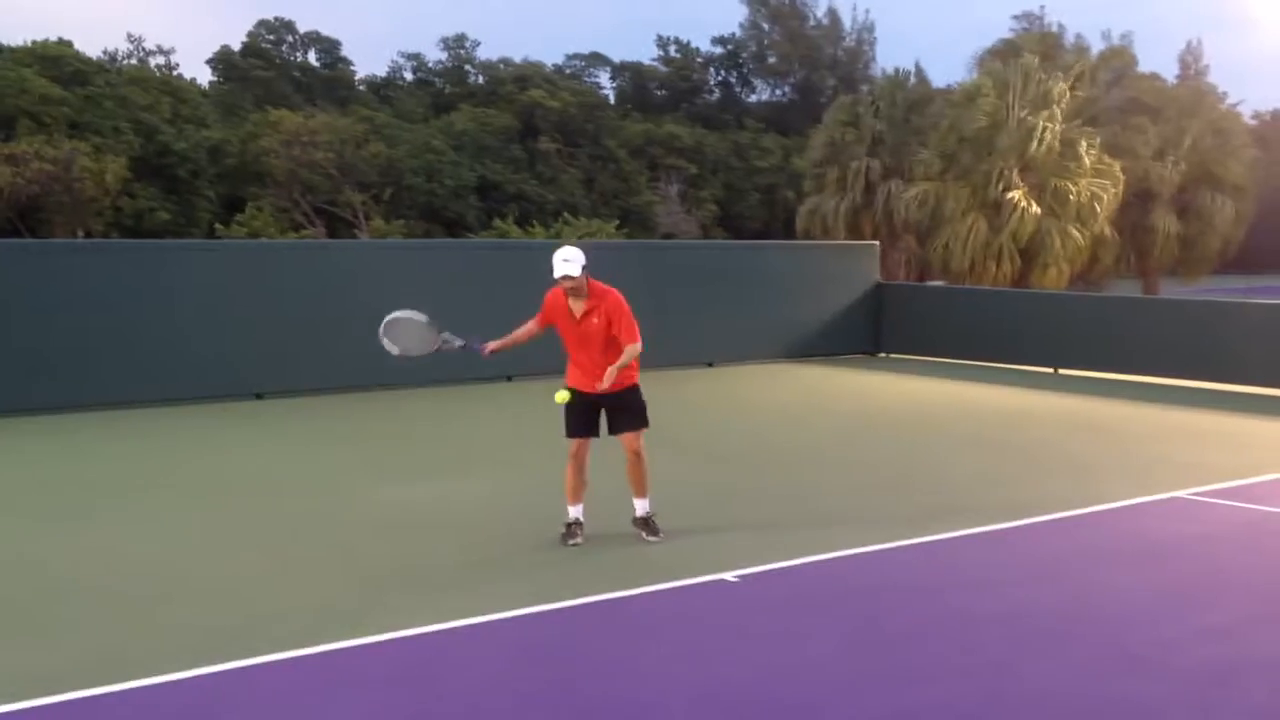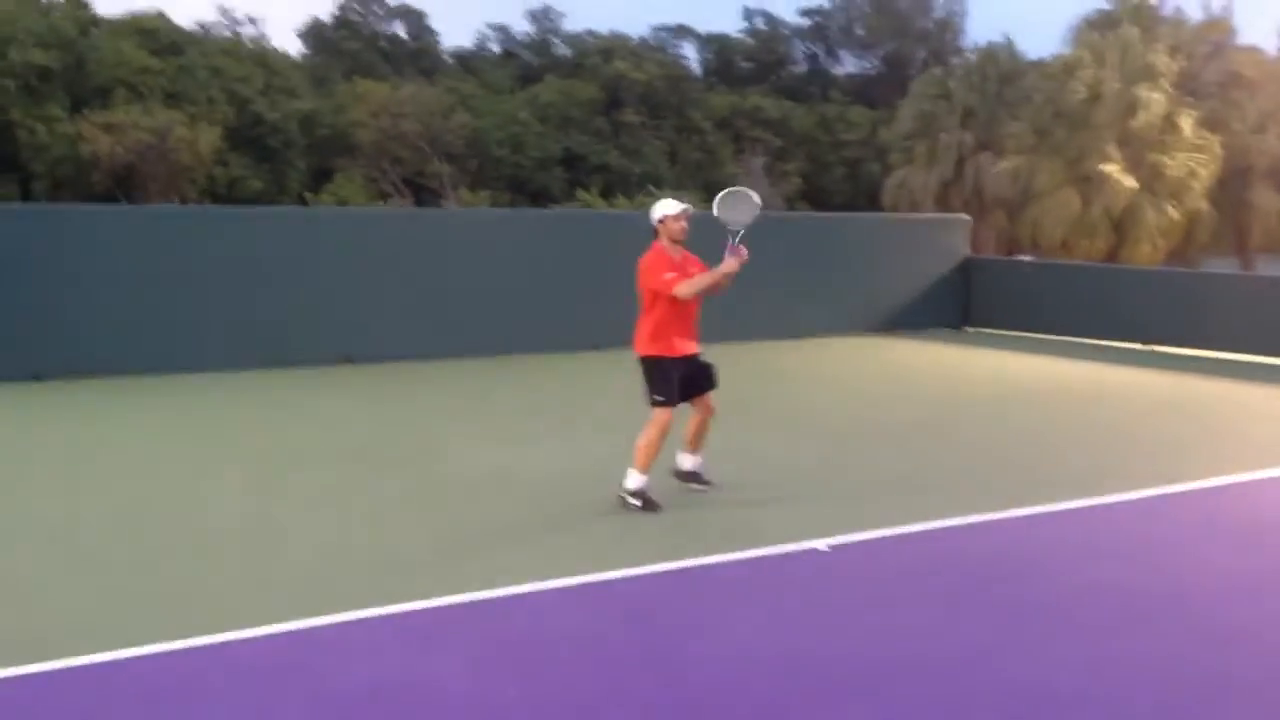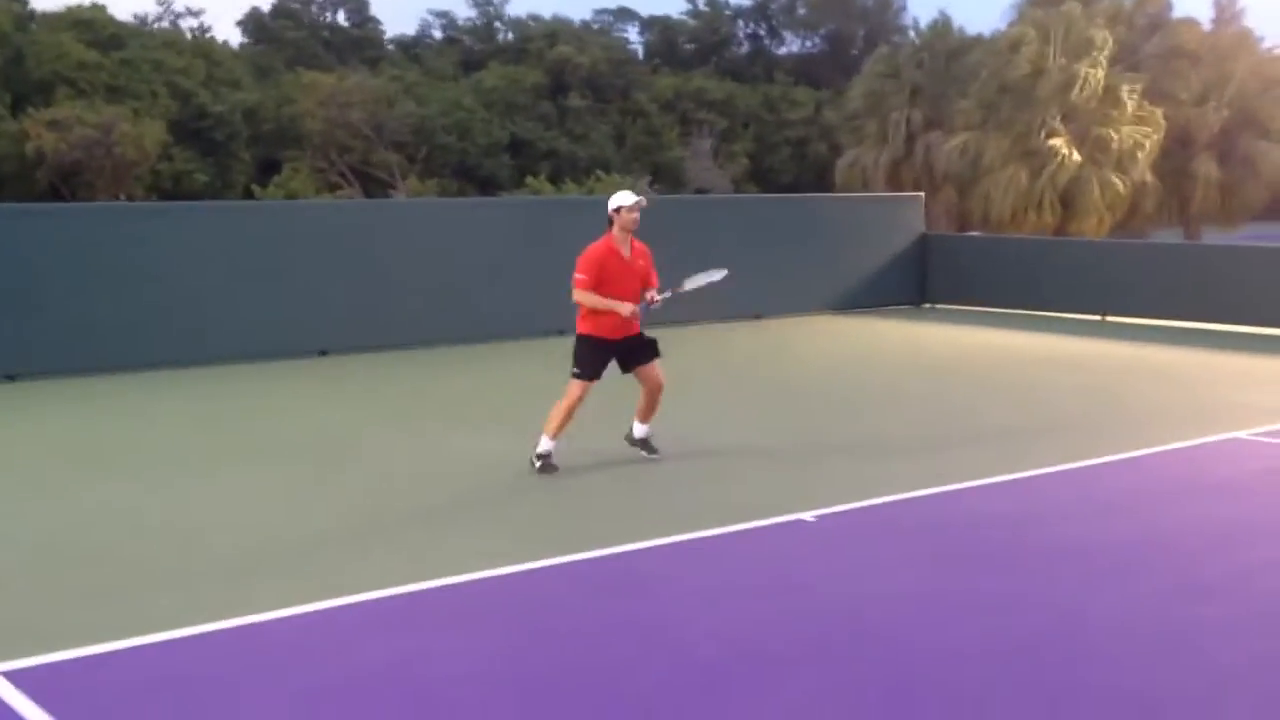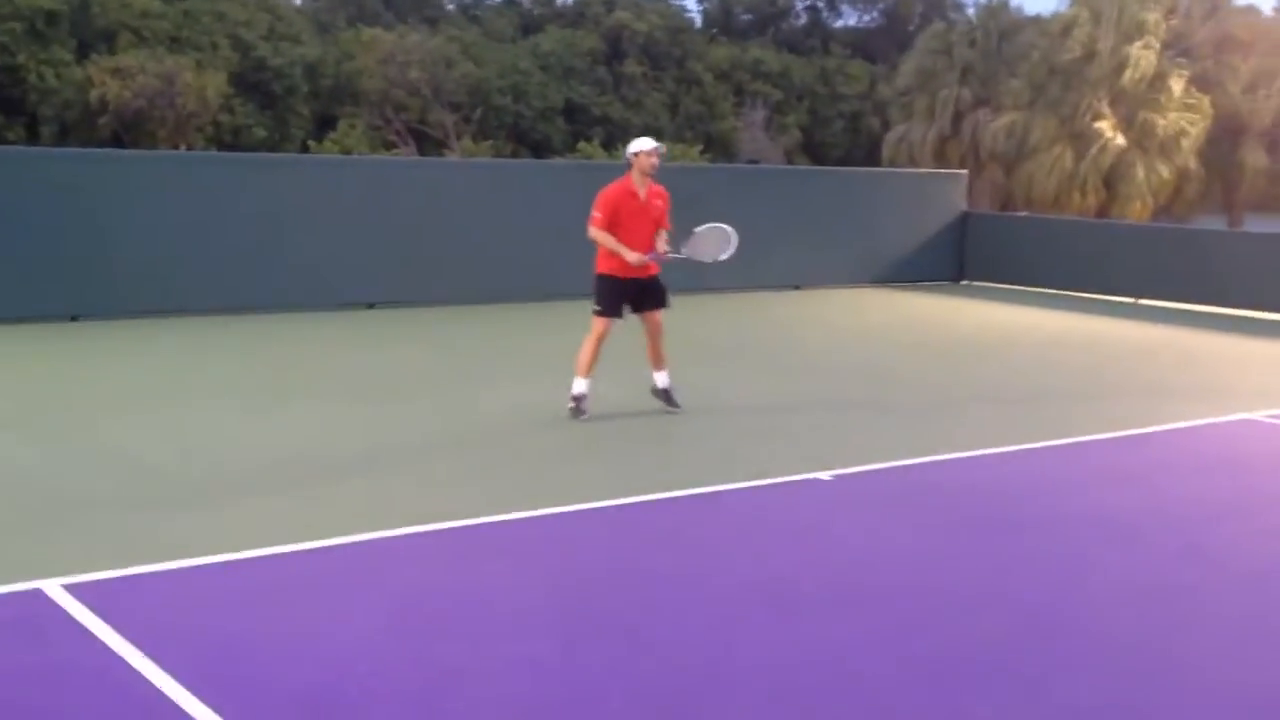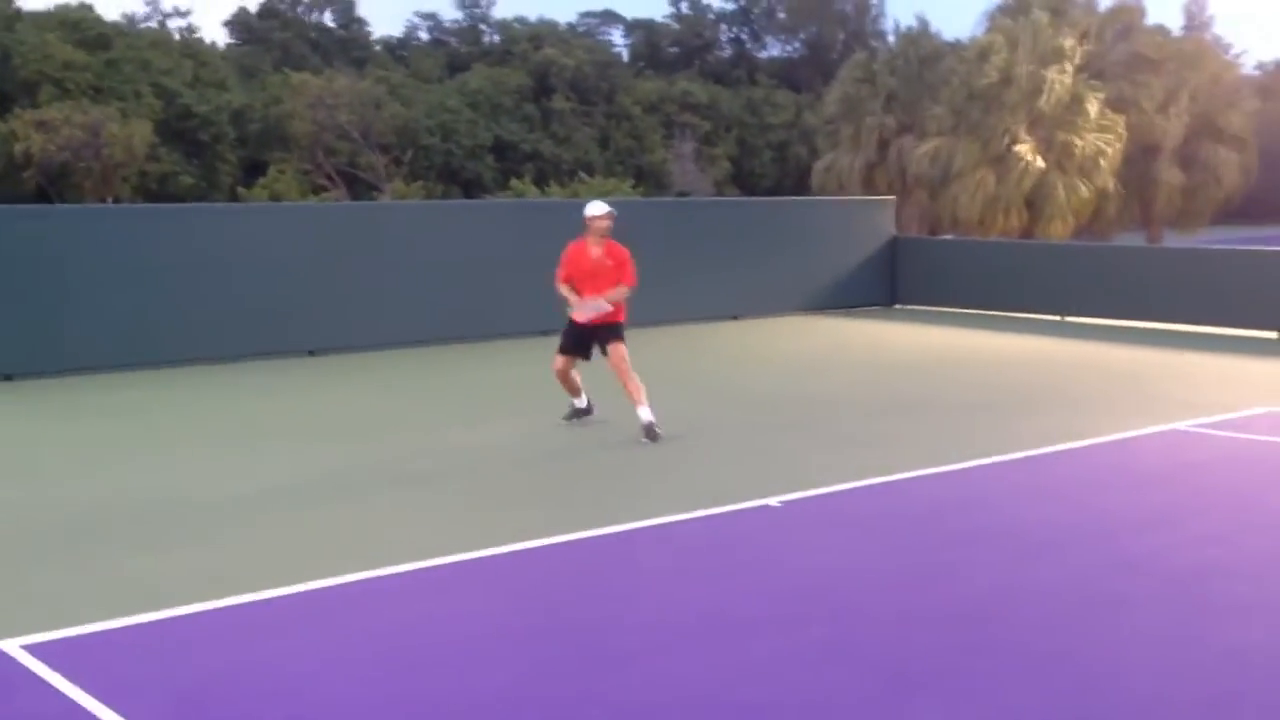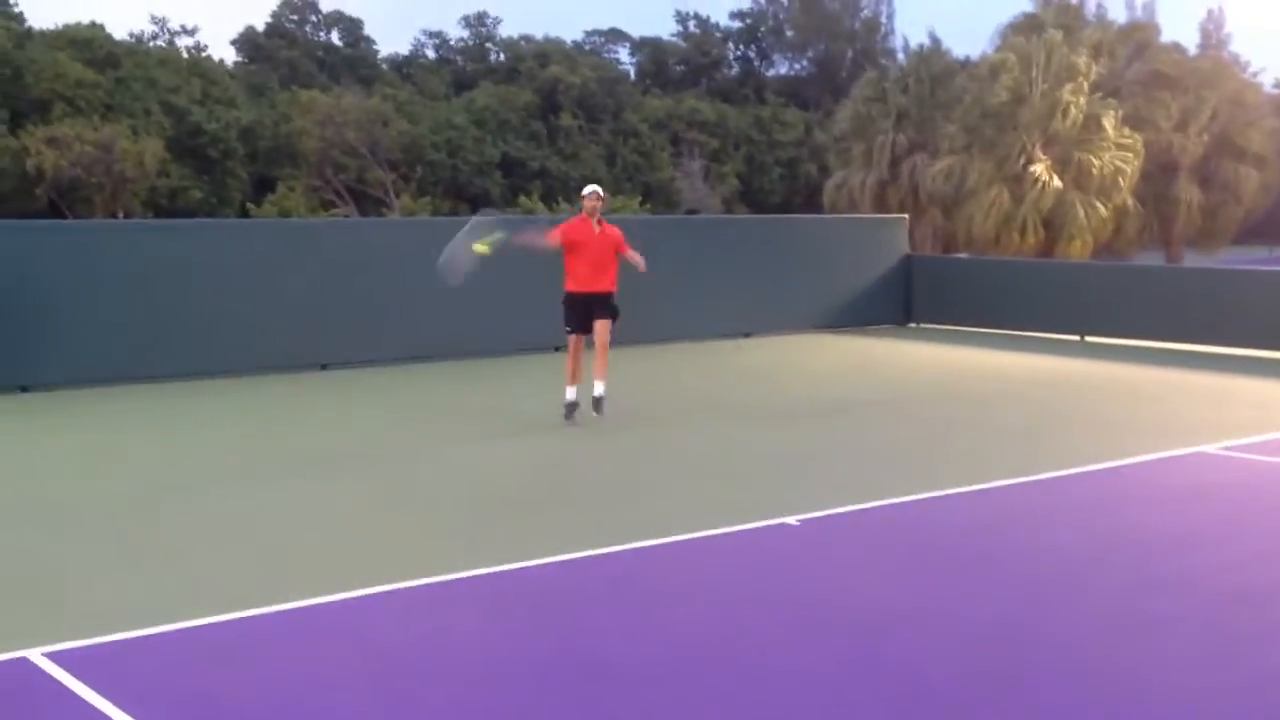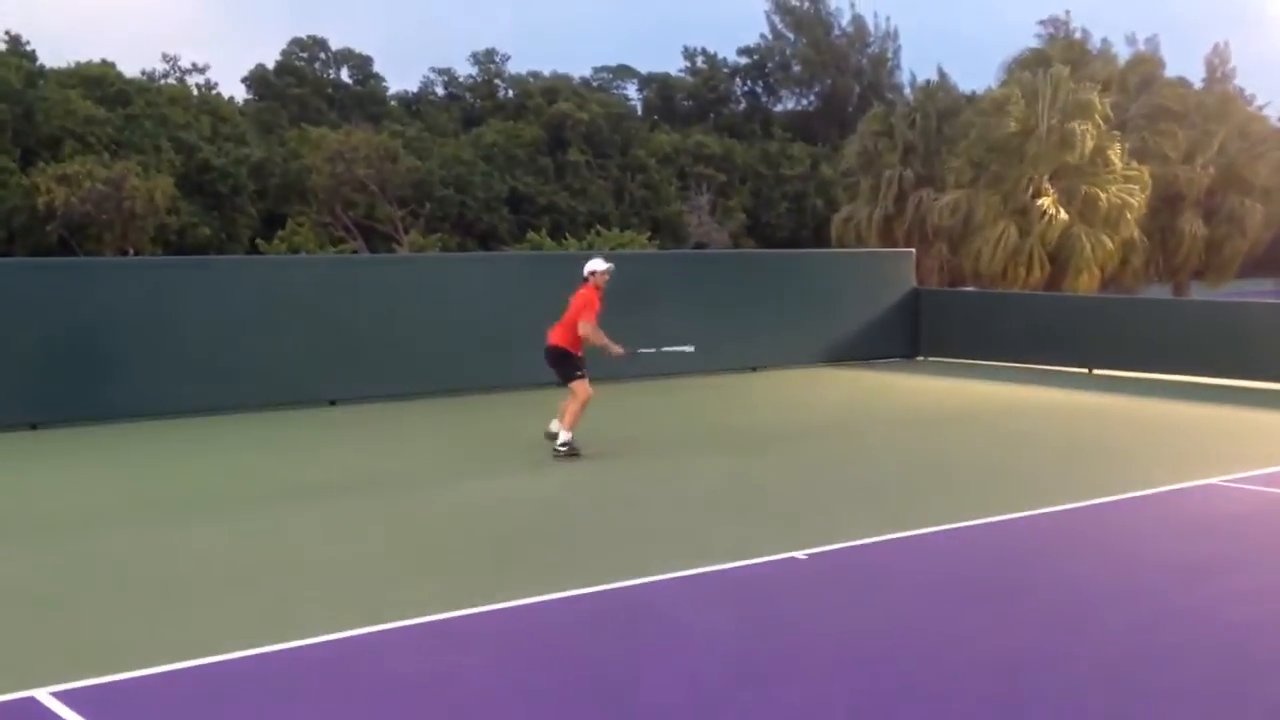
dt=0.7s
person 1, frame 1
left shoulder: (610, 299)
right shoulder: (553, 300)
left elbow: (634, 344)
right elbow: (538, 323)
left wrist: (616, 368)
right wrist: (504, 342)
left hip: (620, 384)
right hip: (580, 387)
left knee: (634, 448)
right knee: (576, 452)
left ankle: (643, 514)
right ankle: (574, 519)
person 1, frame 2
left shoulder: (689, 259)
right shoulder: (653, 261)
left elbow: (713, 285)
right elbow: (684, 290)
left wrist: (729, 268)
right wrist: (722, 270)
left hip: (686, 349)
right hip: (658, 352)
left knee: (705, 409)
right knee: (662, 419)
left ankle: (686, 466)
right ankle: (633, 487)
person 1, frame 3
left shoulder: (643, 252)
right shoulder: (595, 253)
left elbow: (649, 287)
right elbow: (579, 294)
left wrist: (650, 297)
right wrist: (617, 307)
left hip: (629, 331)
right hip: (594, 333)
left knee: (655, 383)
right knee: (575, 395)
left ankle: (639, 434)
right ankle: (542, 451)
person 1, frame 4
left shoulder: (661, 195)
right shoulder: (613, 192)
right elbow: (594, 230)
left wrist: (661, 242)
right wrist: (625, 252)
left hip: (646, 273)
right hip: (613, 273)
left knee: (655, 329)
right knee: (599, 331)
left ankle: (661, 385)
right ankle: (578, 394)
person 1, frame 5
left shoulder: (620, 253)
right shoulder: (572, 250)
left elbow: (626, 291)
right elbow: (561, 282)
left wrist: (599, 300)
right wrist: (572, 298)
left hip: (609, 319)
right hip: (580, 319)
left knee: (622, 367)
right knee: (560, 367)
left ankle: (648, 421)
right ankle: (581, 404)
person 1, frame 6
left shoulder: (613, 232)
right shoulder: (571, 227)
left elbow: (625, 251)
right elbow: (552, 240)
left wrist: (636, 259)
right wrist: (550, 240)
left hip: (604, 294)
right hip: (576, 295)
left knee: (602, 343)
right knee: (575, 347)
left ankle: (598, 394)
right ankle: (571, 398)
person 1, frame 7
left shoulder: (584, 294)
right shoulder: (590, 299)
right elbow: (585, 331)
left wrist: (605, 340)
right wrist: (610, 346)
left hip: (567, 349)
right hip: (560, 350)
left knee: (578, 392)
right knee: (584, 394)
left ankle: (555, 429)
right ankle: (562, 443)
